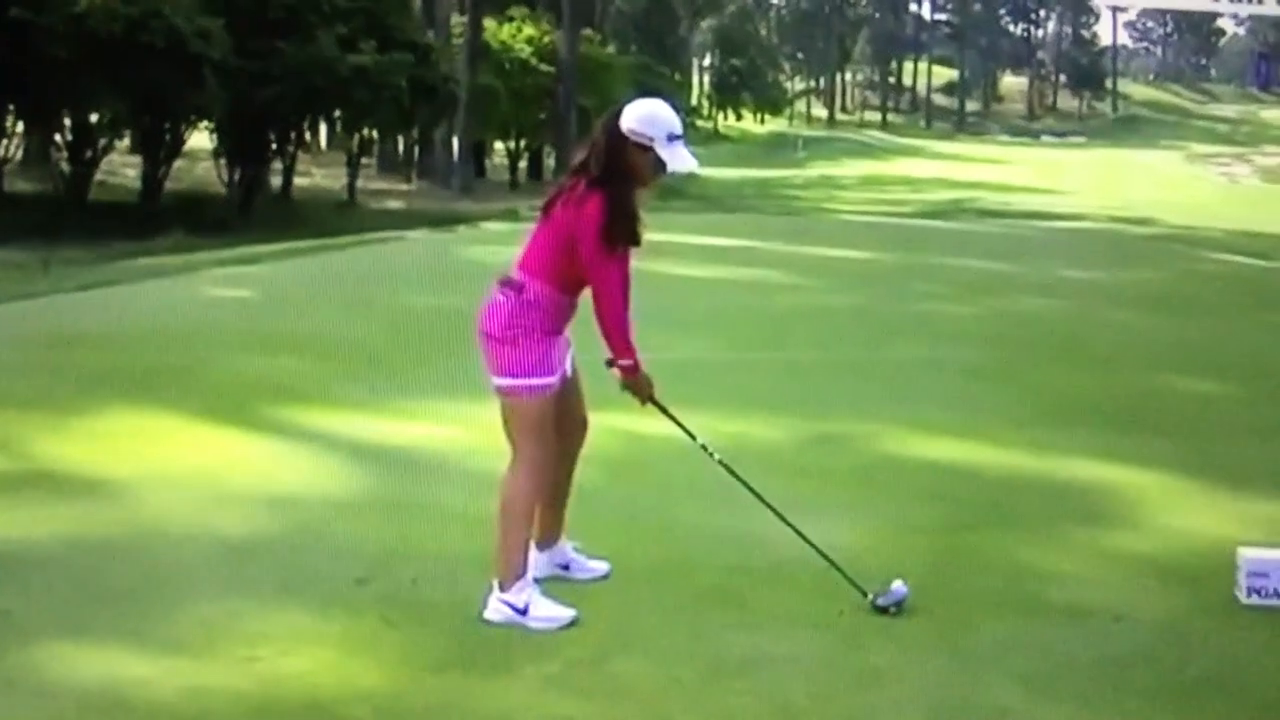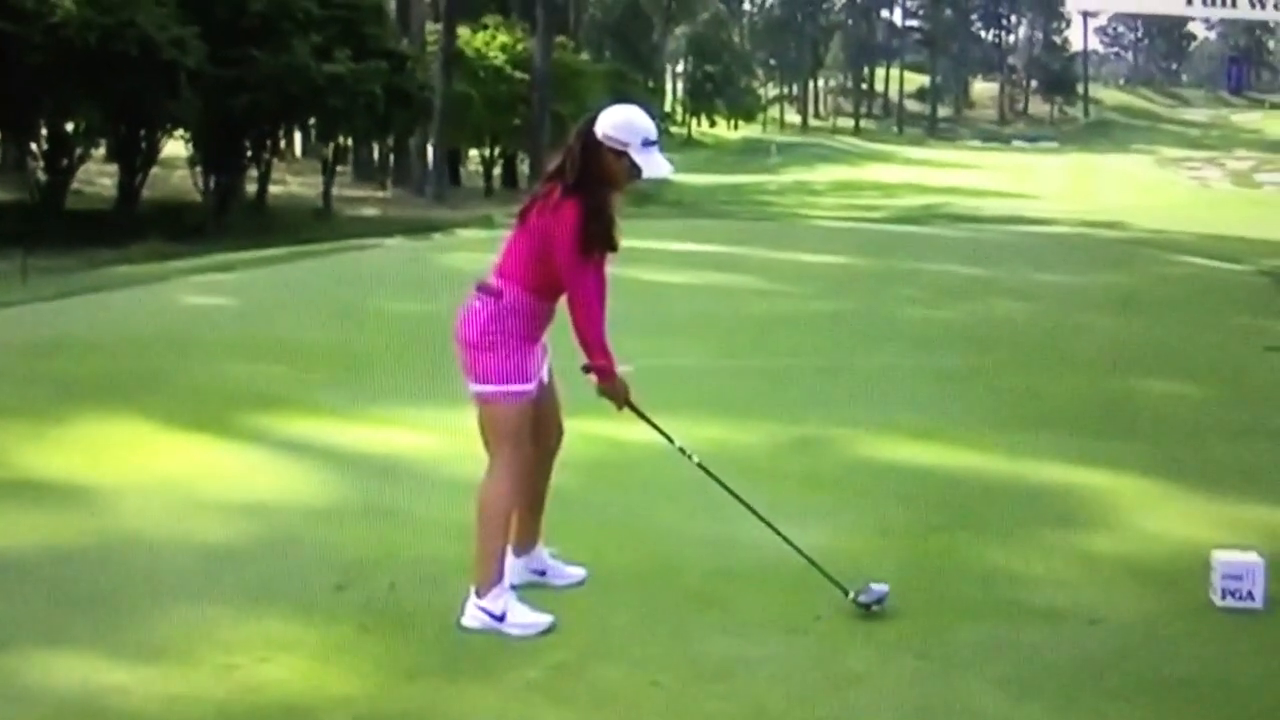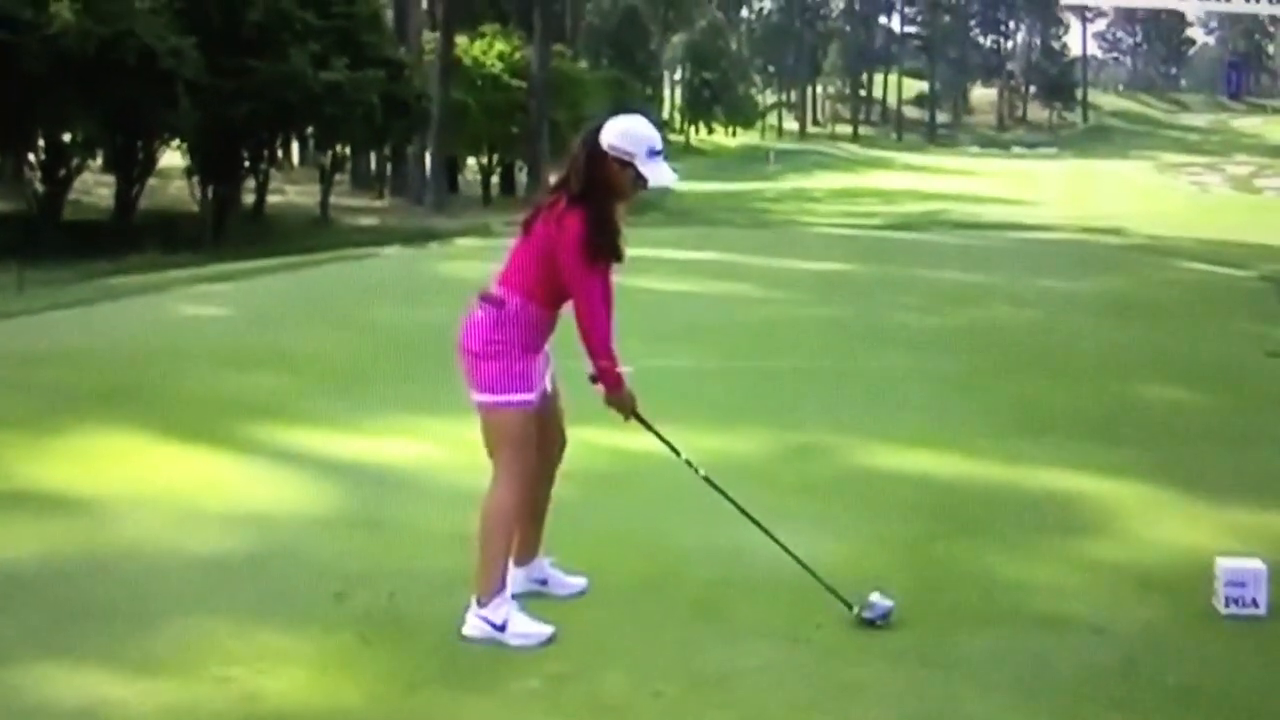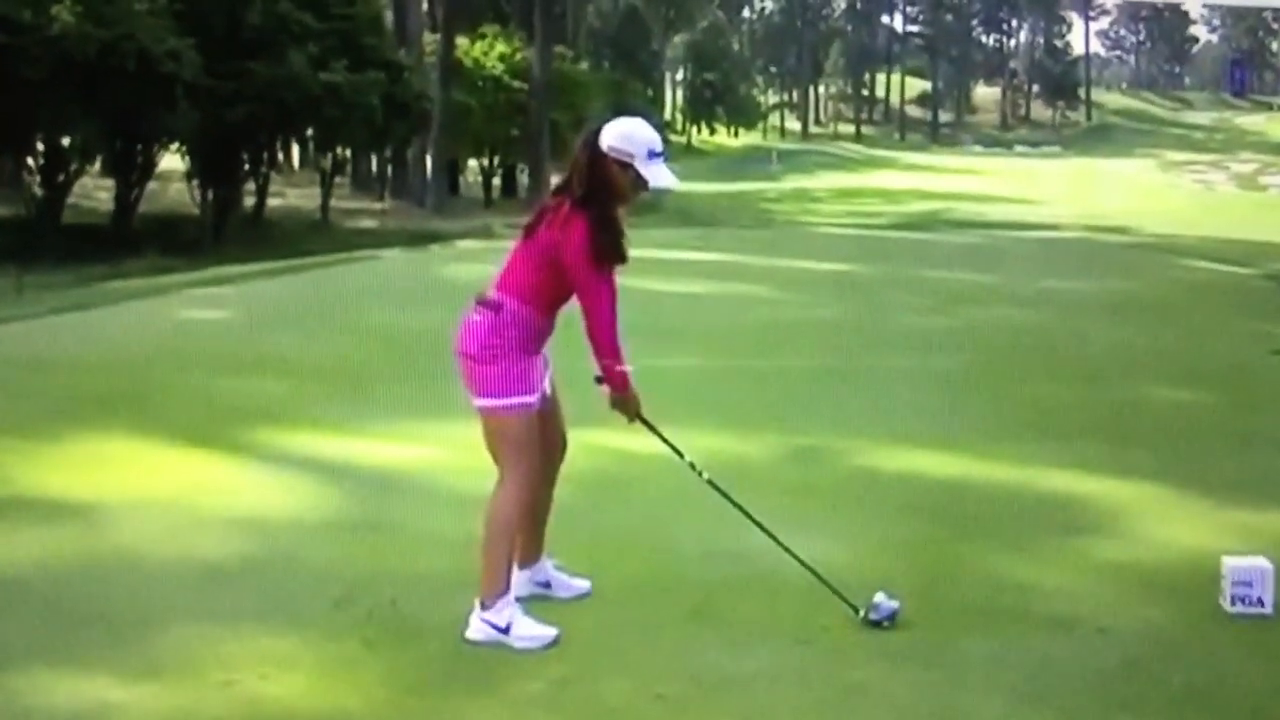
dt=0.5s
person 1, frame 1
left shoulder: (612, 197)
right shoulder: (591, 204)
left elbow: (616, 279)
right elbow: (605, 292)
left wrist: (626, 355)
right wrist: (629, 365)
left hip: (546, 324)
right hip: (520, 324)
left knee: (571, 431)
right knee: (532, 455)
left ankle: (548, 549)
right ankle: (509, 592)
person 1, frame 2
left shoulder: (587, 202)
right shoulder: (566, 209)
left elbow: (592, 284)
right elbow: (580, 297)
left wrist: (601, 362)
right wrist: (605, 370)
left hip: (523, 329)
right hip: (497, 329)
left knee: (547, 439)
right knee: (509, 460)
left ankle: (526, 556)
right ankle: (486, 599)
person 1, frame 3
left shoulder: (595, 212)
right shoulder: (571, 219)
left elbow: (599, 295)
right elbow: (587, 306)
left wrist: (608, 369)
right wrist: (612, 380)
left hip: (526, 338)
right hip: (500, 338)
left knee: (550, 448)
right knee: (514, 469)
left ankle: (526, 565)
right ankle: (488, 608)
person 1, frame 4
left shoulder: (595, 214)
right shoulder: (575, 223)
left elbow: (604, 296)
right elbow: (595, 307)
left wrist: (614, 372)
right wrist: (619, 381)
left hip: (522, 341)
right hip: (498, 341)
left knee: (551, 450)
right knee: (518, 472)
left ankle: (530, 568)
right ankle: (491, 611)
